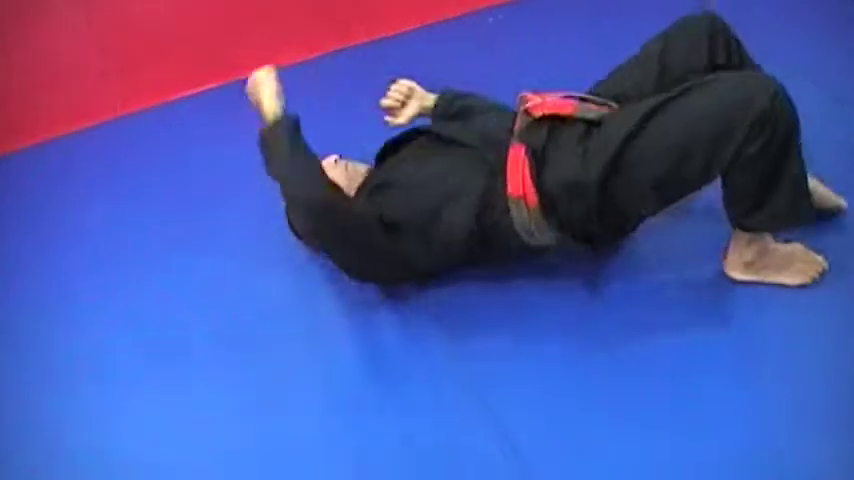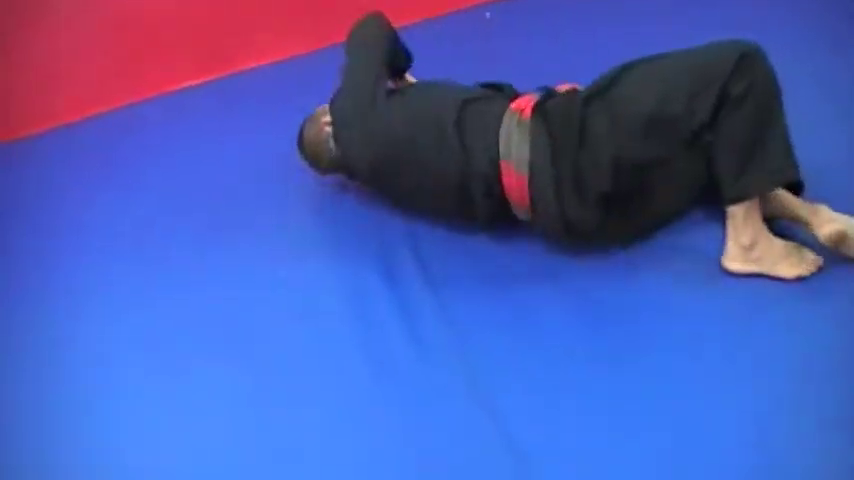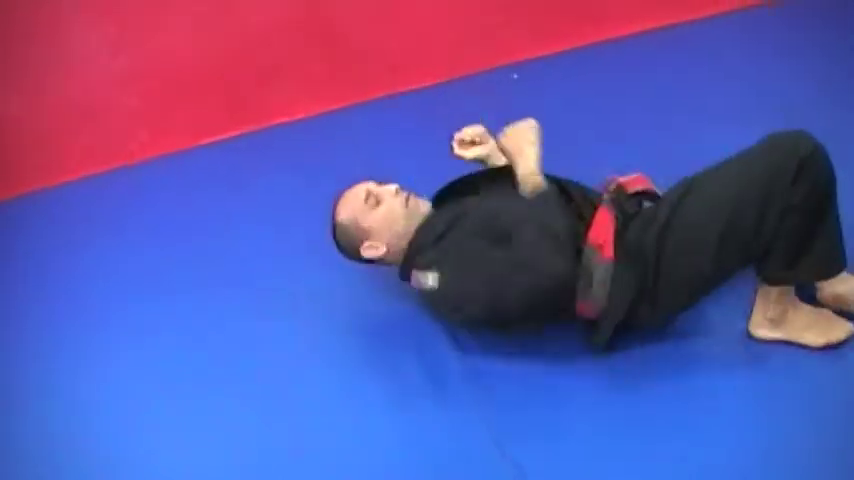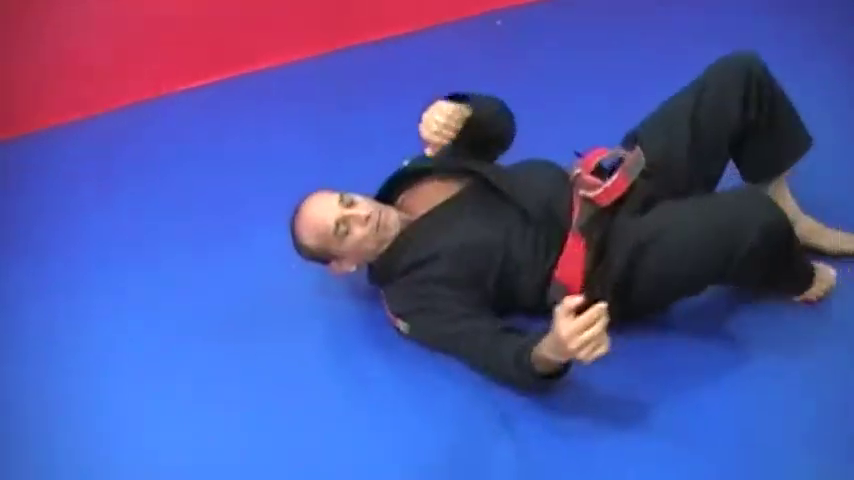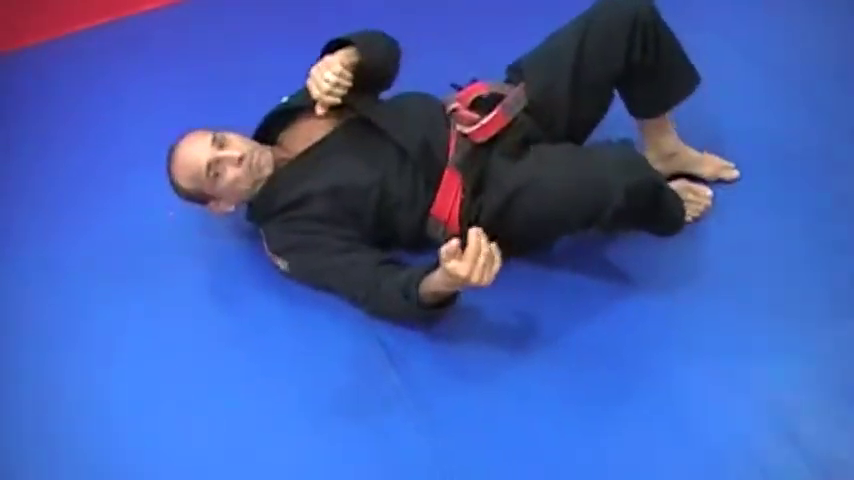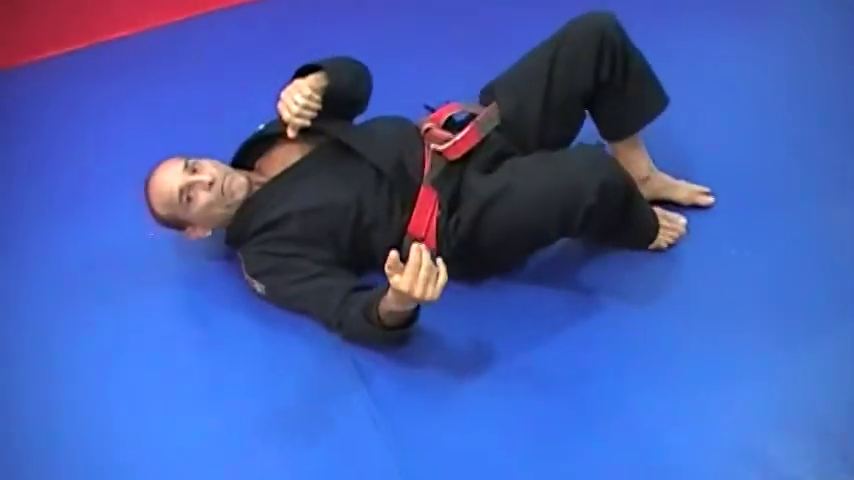
dt=0.5s
person 1, frame 1
left shoulder: (405, 170)
right shoulder: (380, 240)
left elbow: (489, 118)
right elbow: (323, 218)
left wrist: (431, 103)
right wrist: (274, 119)
left hip: (576, 128)
right hip: (579, 185)
left knee: (702, 34)
right knee: (761, 101)
left ankle: (783, 179)
right ankle: (752, 250)
person 1, frame 2
right shoulder: (364, 128)
right elbow: (369, 32)
right wrist: (396, 75)
left hip: (577, 199)
right knee: (738, 66)
left ankle: (802, 211)
right ankle: (746, 240)
person 1, frame 3
left shoulder: (445, 218)
right shoulder: (445, 276)
right elbow: (548, 272)
left wrist: (496, 159)
right wrist: (525, 166)
left hip: (629, 222)
right hip: (636, 269)
left knee: (756, 170)
right knee: (797, 154)
right ankle: (778, 309)
person 1, frame 4
left shoulder: (417, 180)
right shoulder: (413, 294)
left elbow: (499, 125)
right elbow: (503, 356)
left wrist: (455, 114)
right wrist: (553, 350)
left hip: (610, 185)
right hip: (615, 265)
left knee: (739, 76)
right knee: (751, 222)
left ankle: (787, 220)
right ankle: (786, 278)
person 1, frame 5
left shoulder: (302, 107)
right shoulder: (290, 233)
left elbow: (385, 53)
right elbow: (381, 288)
left wrist: (342, 58)
right wrist: (441, 283)
left hip: (499, 112)
right hip: (490, 198)
right knee: (618, 177)
left ankle: (664, 149)
right ankle: (662, 206)
person 1, frame 6
left shoulder: (275, 139)
right shoulder: (267, 253)
left elbow: (355, 80)
right elbow: (352, 313)
left wrist: (311, 82)
right wrist: (396, 303)
left hip: (469, 138)
right hip: (466, 222)
left knee: (595, 34)
right knee: (590, 177)
left ankle: (638, 173)
right ankle: (640, 228)
